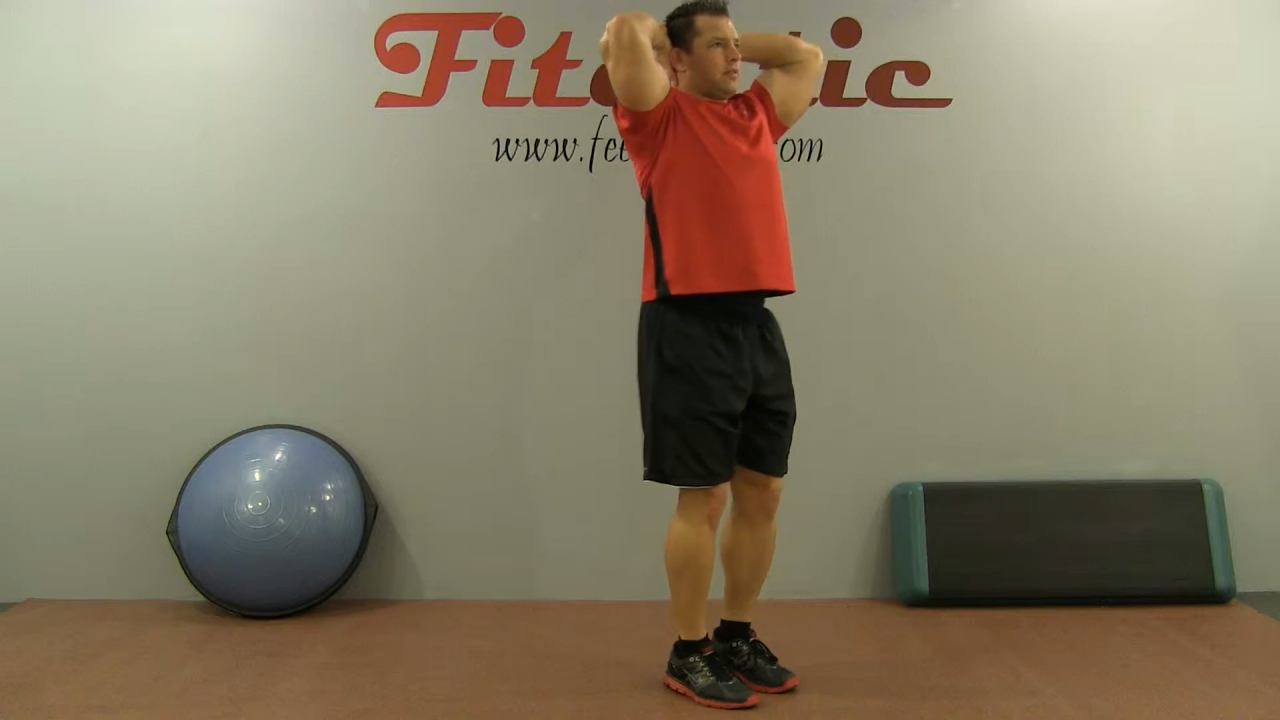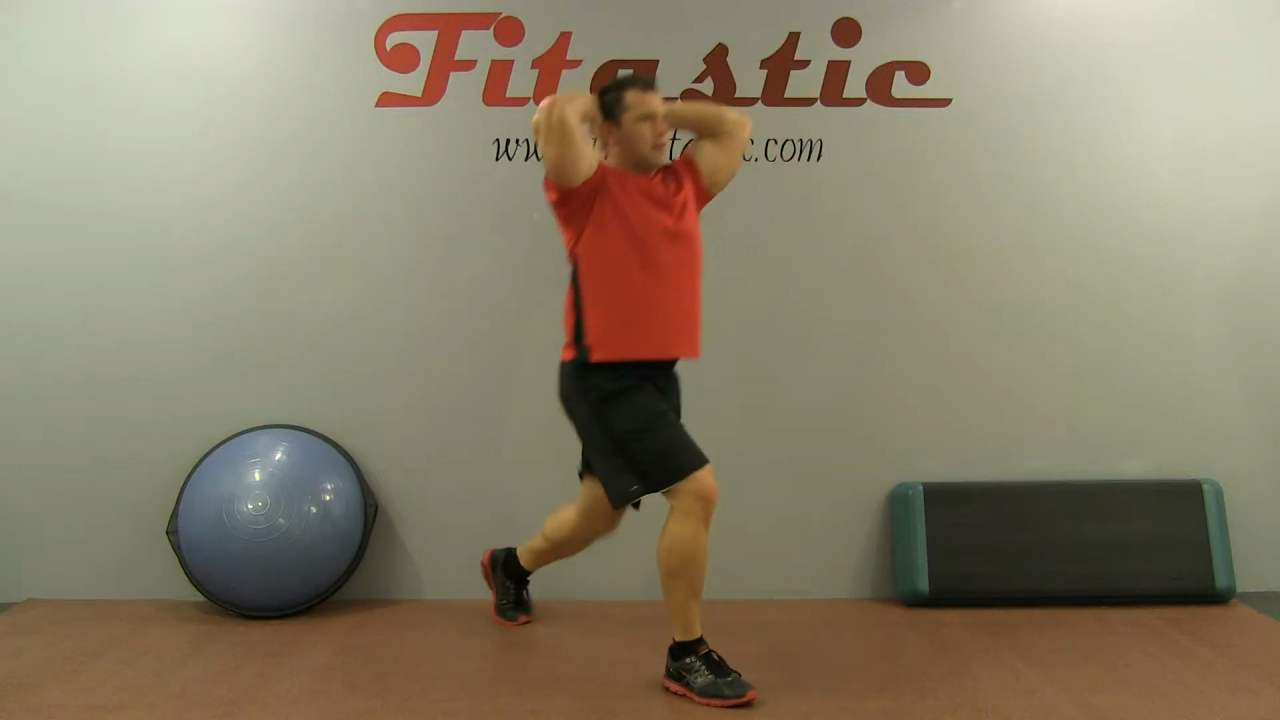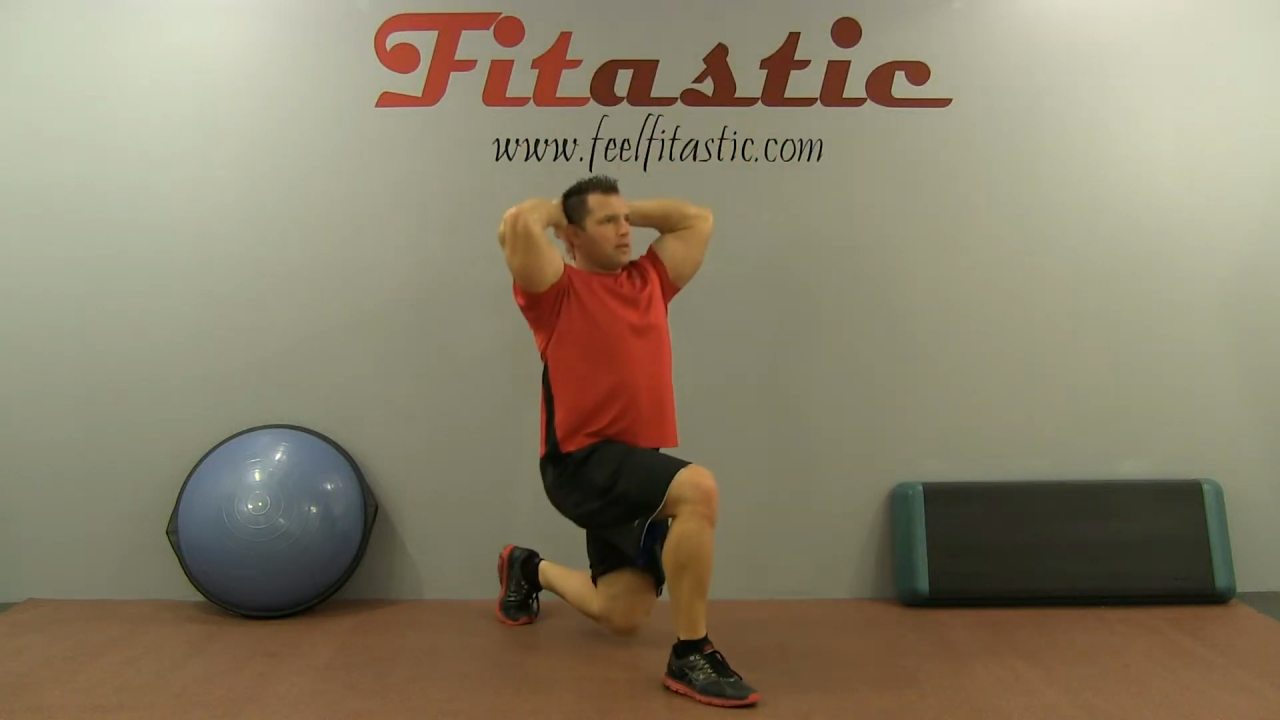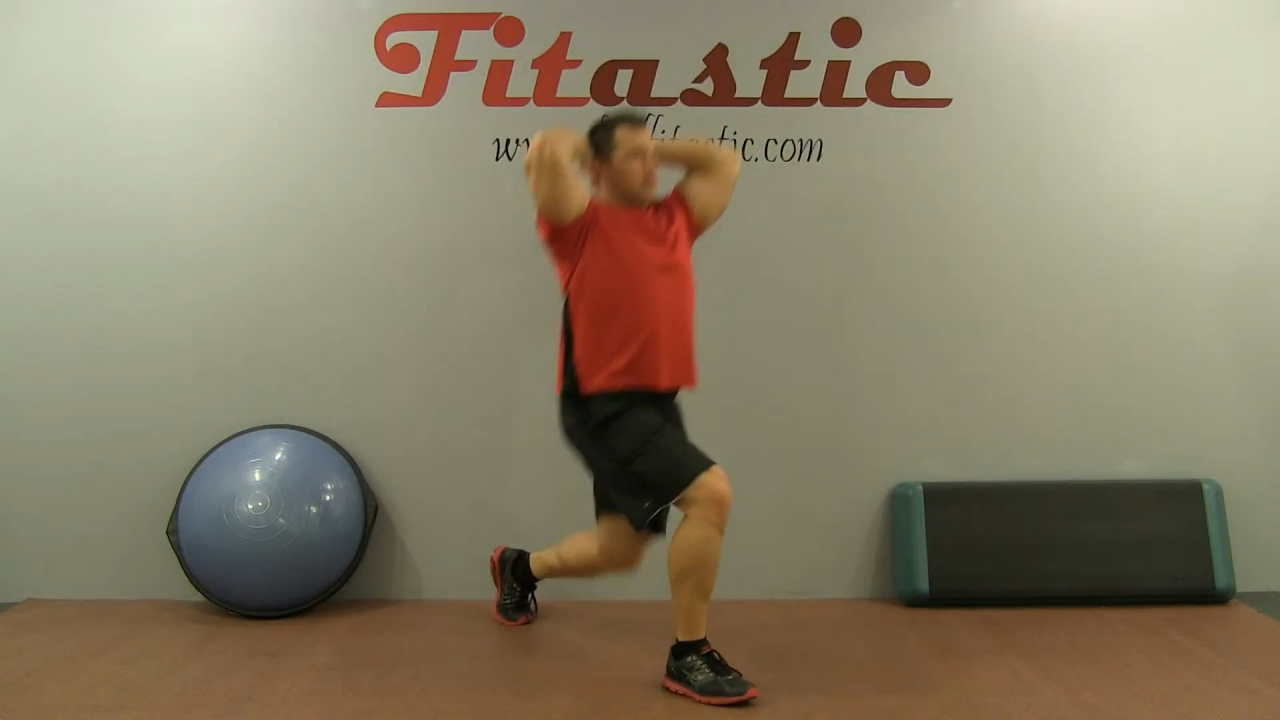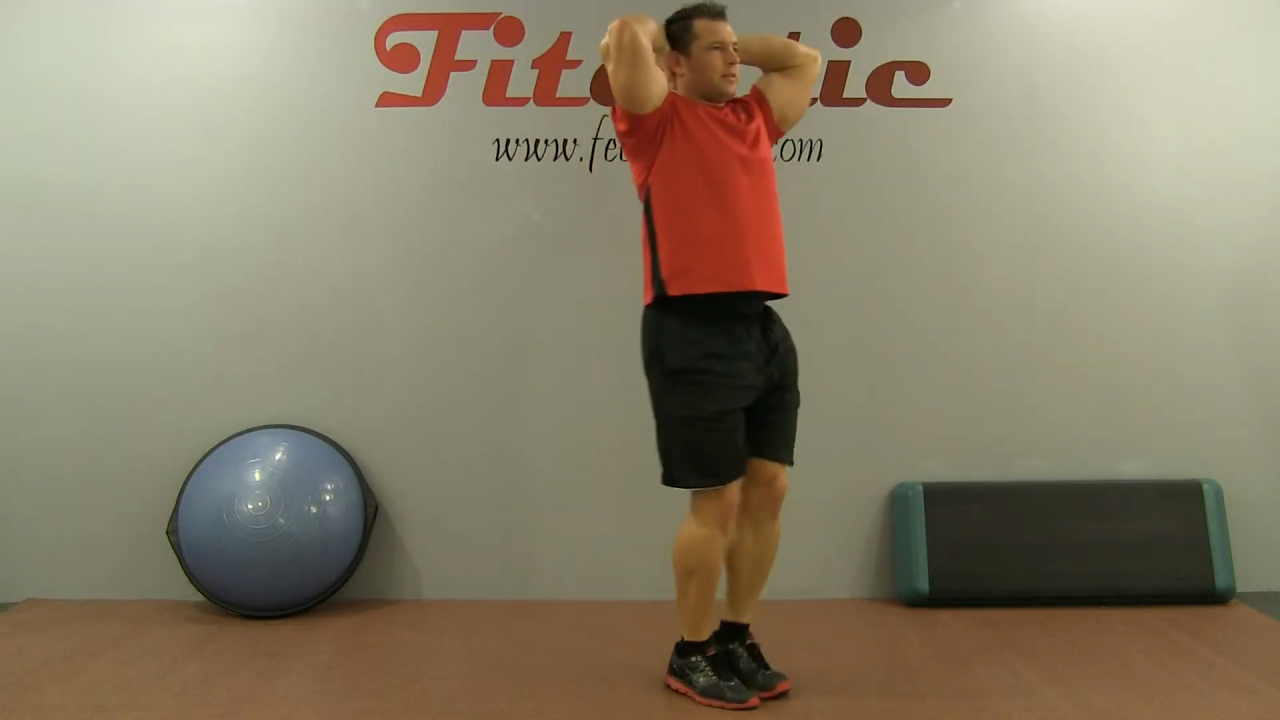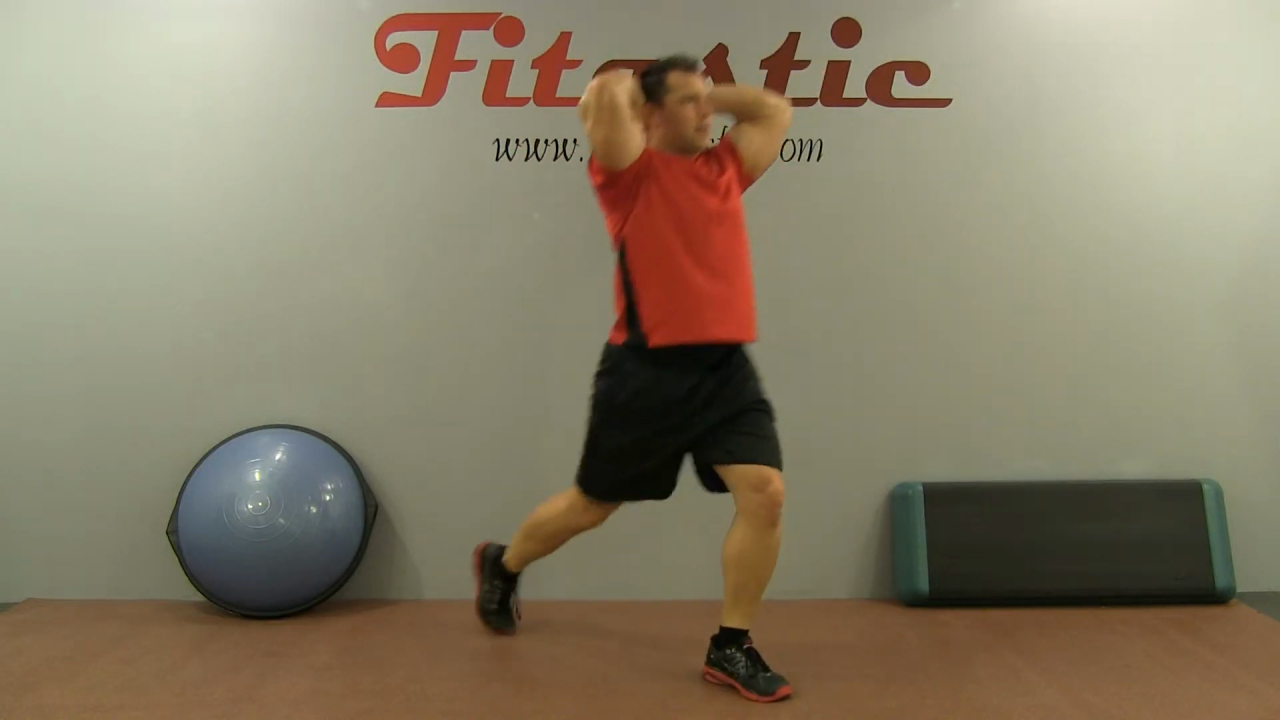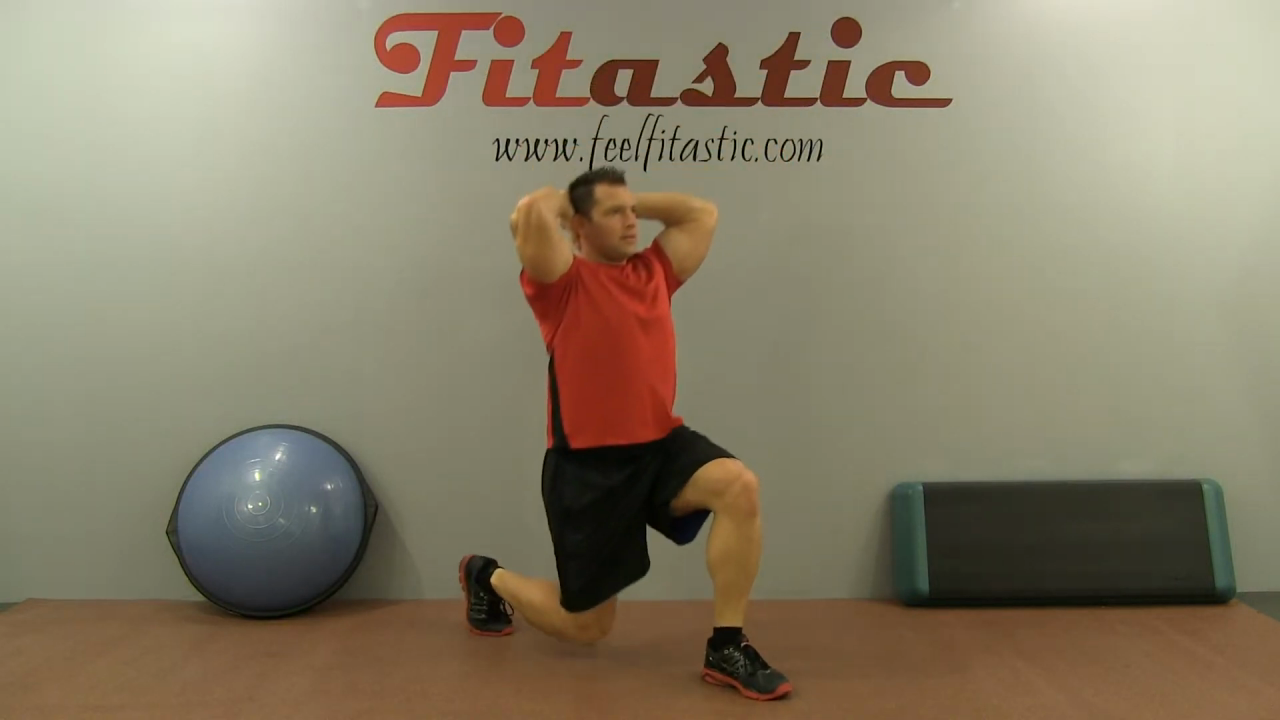
dt=0.7s
person 1, frame 1
left shoulder: (756, 114)
right shoulder: (661, 117)
left hip: (755, 323)
right hip: (688, 327)
left knee: (762, 495)
right knee: (704, 497)
left ankle: (736, 640)
right ankle: (690, 655)
person 1, frame 2
left shoulder: (683, 185)
right shoulder: (590, 190)
left elbow: (735, 125)
right elbow: (553, 116)
left wrist: (666, 107)
right wrist: (593, 105)
left hip: (657, 372)
right hip: (604, 375)
left knee: (602, 511)
right knee: (696, 490)
left ankle: (513, 564)
right ankle: (686, 655)
person 1, frame 3
left shoulder: (649, 280)
right shoulder: (557, 290)
left elbow: (698, 219)
right elbow: (517, 225)
left wrist: (625, 209)
right wrist: (557, 210)
left hip: (636, 460)
right hip: (582, 461)
left knee: (623, 616)
right knee: (697, 489)
left ankle: (529, 569)
right ankle: (690, 655)
person 1, frame 4
left shoulder: (674, 219)
right shoulder: (583, 225)
left elbow: (725, 162)
right elbow: (546, 153)
left wrist: (656, 147)
right wrist: (584, 143)
left hip: (659, 403)
right hip: (604, 407)
left knee: (619, 548)
right knee: (711, 493)
left ankle: (520, 567)
right ankle: (688, 654)
person 1, frame 5
left shoulder: (753, 118)
right shoulder: (658, 120)
left elbow: (805, 60)
left hip: (760, 325)
right hip: (690, 329)
left knee: (768, 492)
right knee: (719, 500)
left ankle: (734, 640)
right ankle: (690, 656)
person 1, frame 6
left shoulder: (726, 168)
right shoulder: (632, 173)
left elbow: (775, 110)
right elbow: (603, 97)
left wrist: (708, 92)
right wrist: (630, 86)
left hip: (725, 365)
right hip: (648, 368)
left knee: (765, 495)
right knee: (591, 504)
left ankle: (732, 646)
right ankle: (500, 565)
person 1, frame 7
left shoulder: (654, 270)
right shoulder: (562, 280)
left elbow: (702, 213)
right elbow: (531, 213)
left wrist: (629, 199)
right wrist: (564, 200)
left hip: (660, 444)
right hip: (587, 463)
left knee: (739, 489)
right knee: (586, 625)
left ankle: (727, 648)
right ankle: (488, 577)
